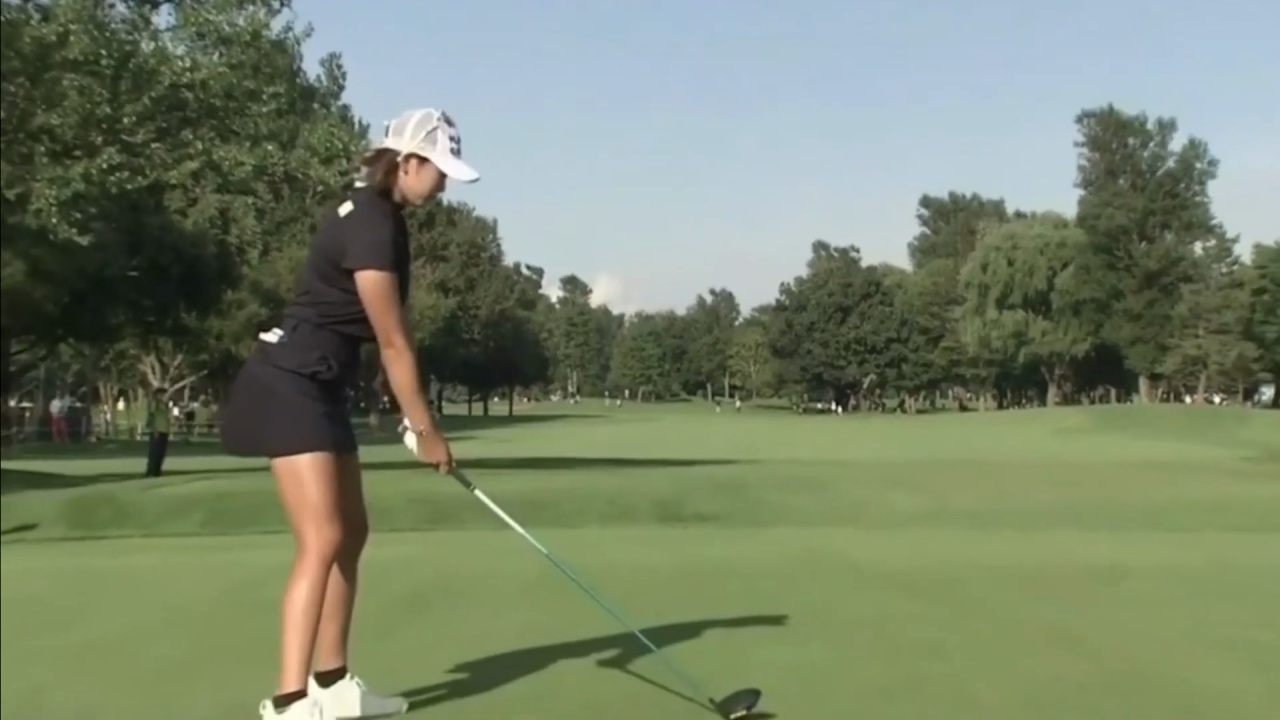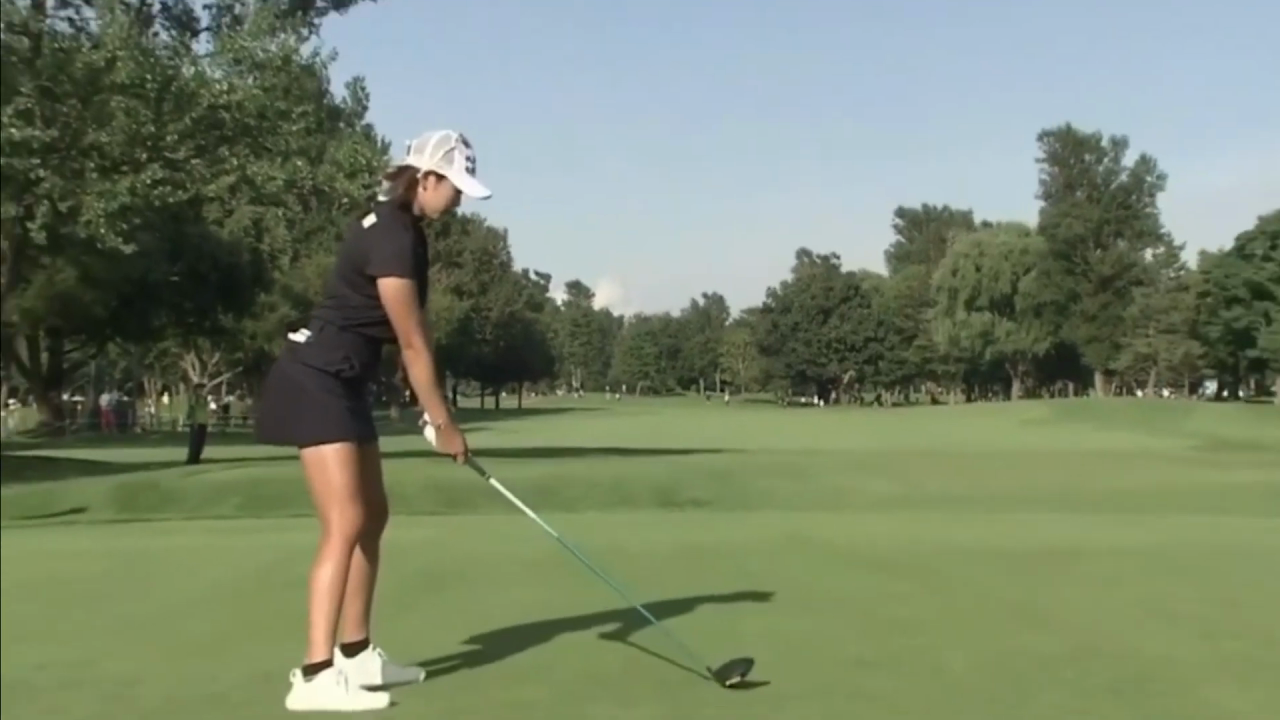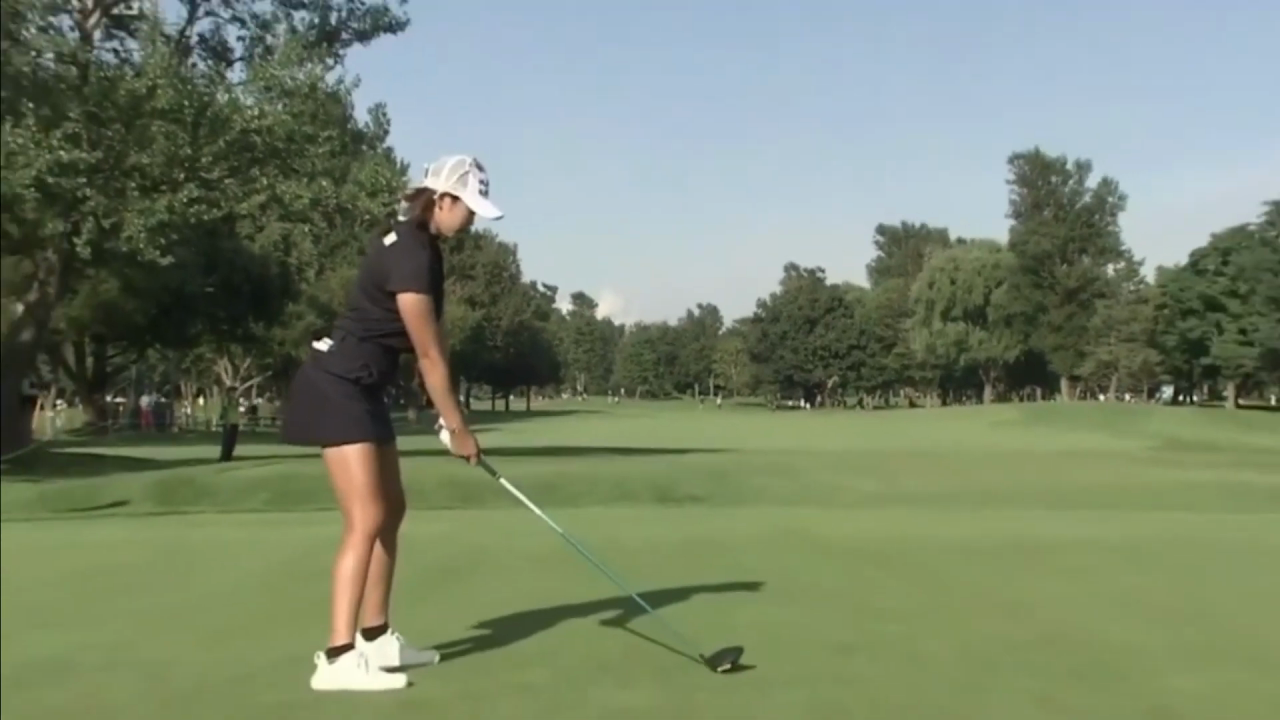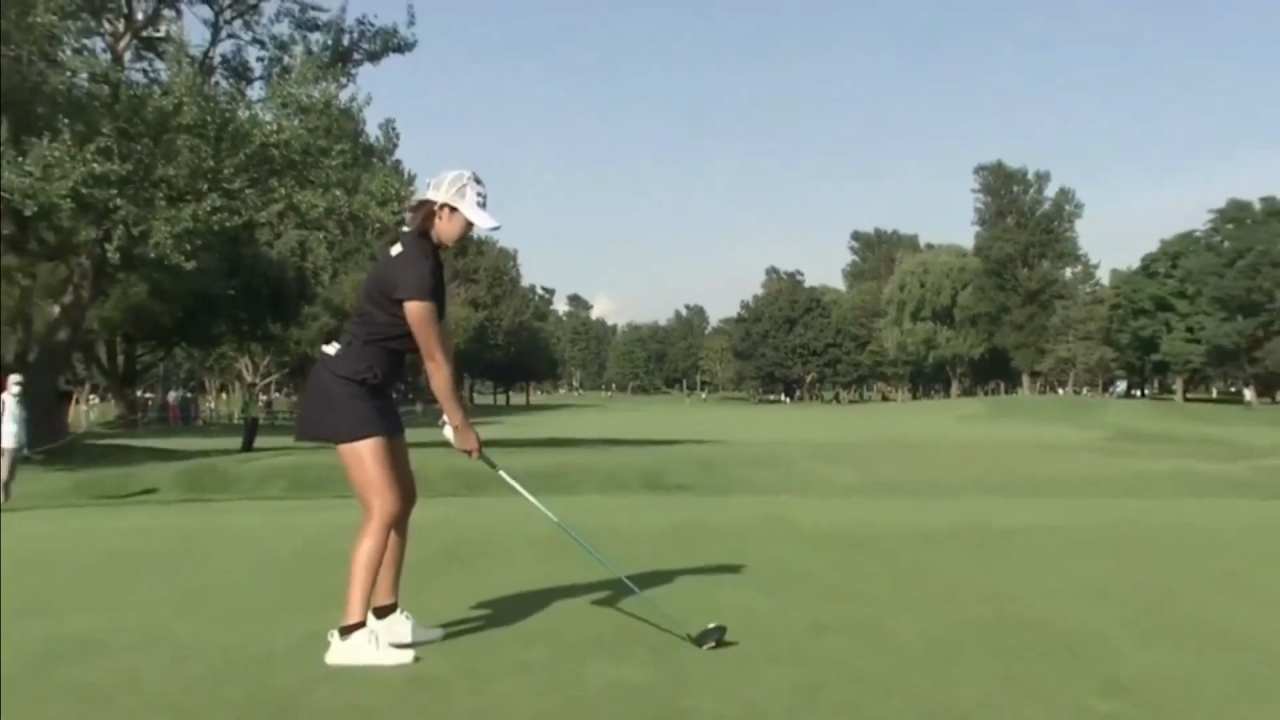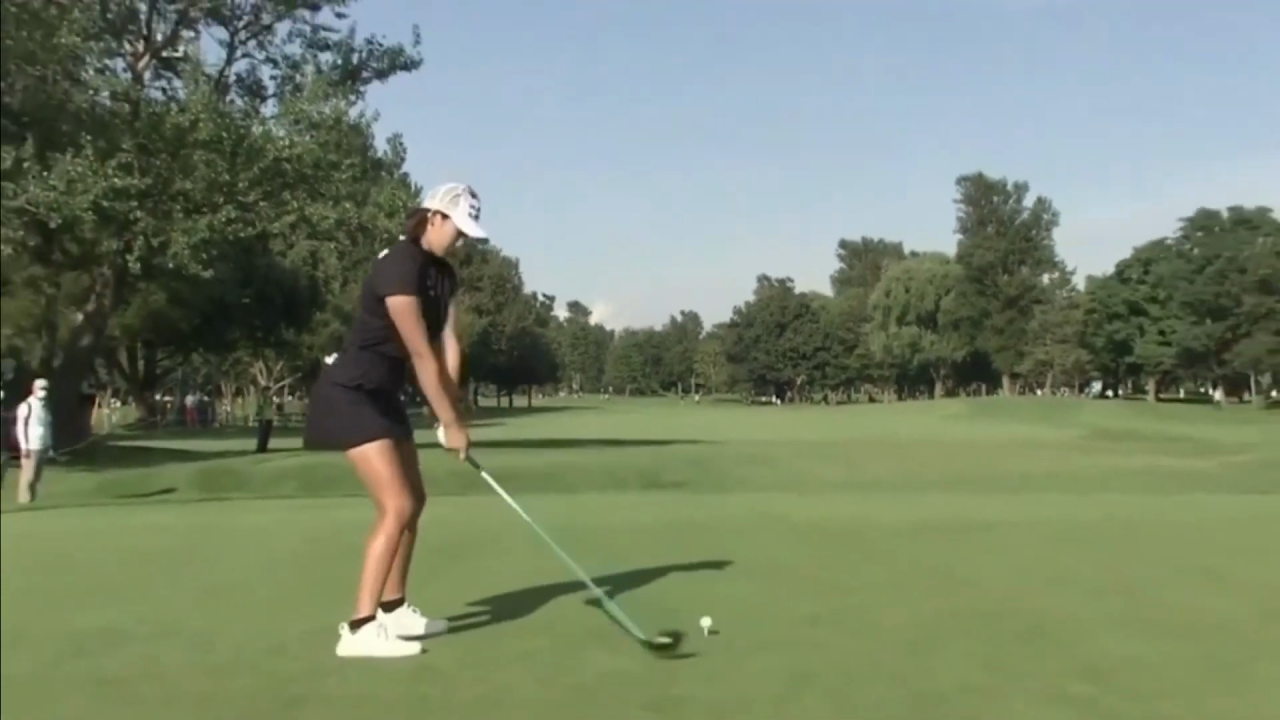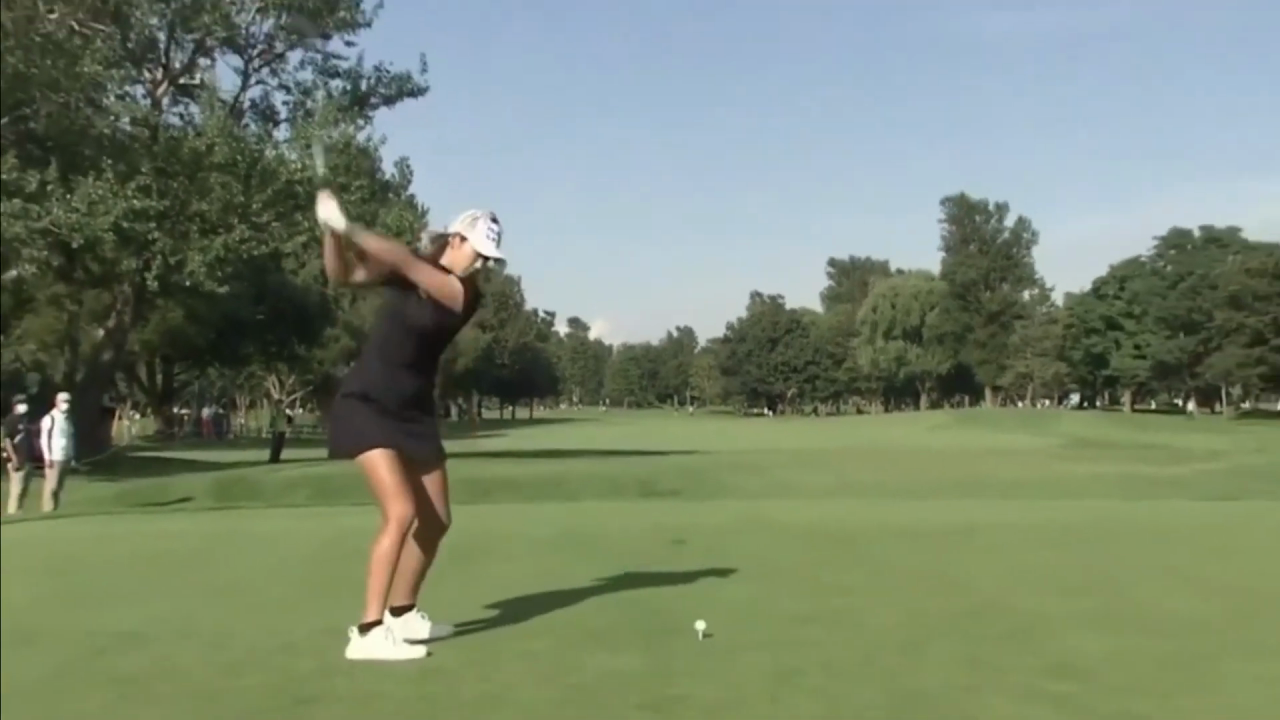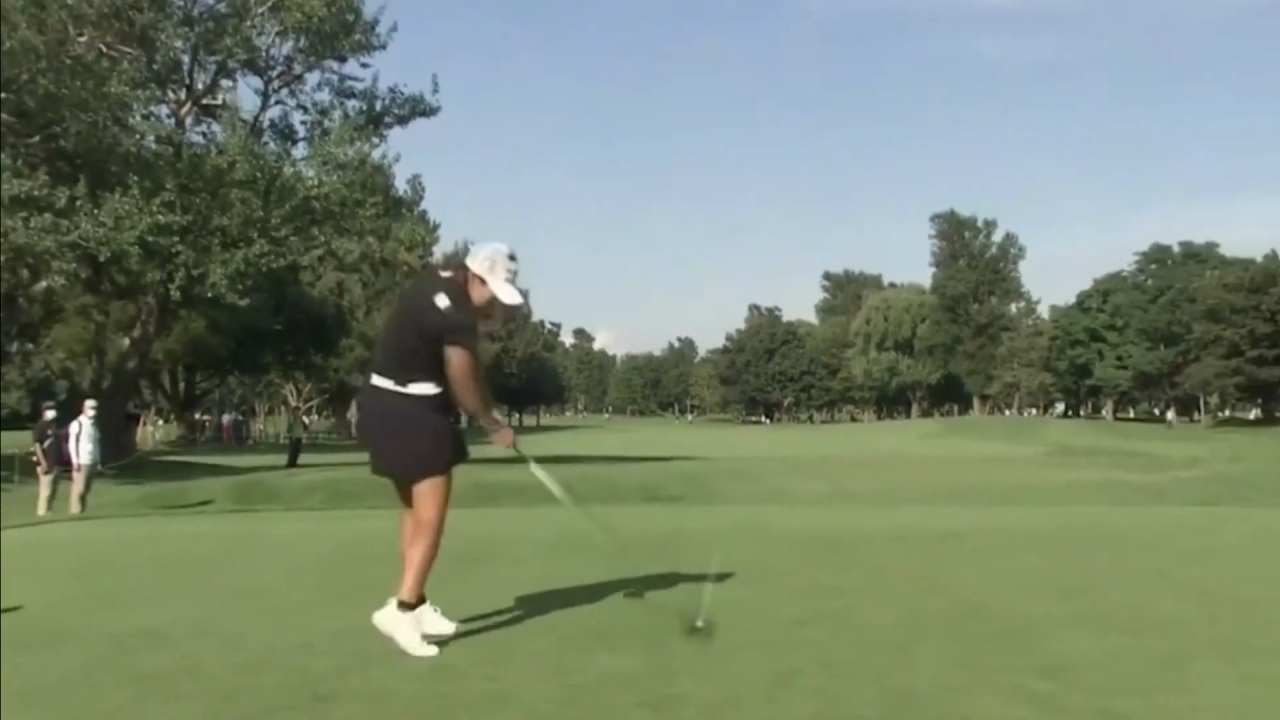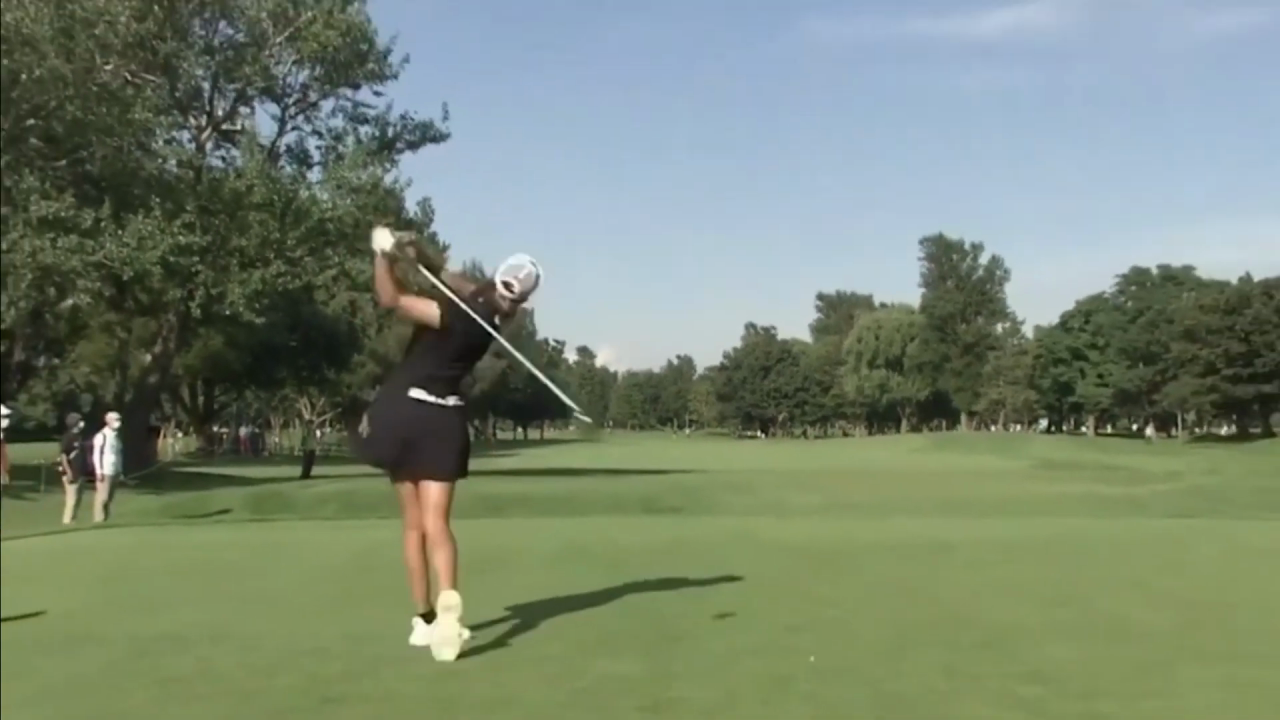
dt=0.4s
person 1, frame 1
left shoulder: (379, 216)
right shoulder: (371, 226)
left elbow: (391, 335)
right elbow: (393, 343)
left wrist: (416, 419)
right wrist: (426, 430)
left hip: (318, 386)
right hip: (290, 386)
left knee: (350, 532)
right knee: (322, 542)
person 1, frame 2
left shoulder: (399, 227)
right shoulder: (392, 237)
left elbow: (411, 335)
right elbow: (413, 343)
left wrist: (434, 413)
right wrist: (443, 422)
left hip: (341, 383)
right hip: (316, 381)
left knee: (372, 516)
right knee: (345, 525)
left ankle: (355, 655)
right ankle: (315, 676)
person 1, frame 3
left shoulder: (419, 245)
right shoulder: (410, 254)
left elbow: (429, 345)
right elbow: (429, 353)
left wrist: (450, 417)
right wrist: (457, 427)
left hip: (361, 388)
right hip: (337, 387)
left knee: (390, 510)
right knee: (366, 519)
left ankle: (374, 638)
right ankle: (337, 658)
person 1, frame 4
left shoulder: (423, 255)
right shoulder: (414, 265)
left elbow: (440, 344)
right elbow: (434, 357)
left wrist: (455, 412)
right wrist: (461, 424)
left hip: (370, 388)
right hip: (346, 388)
left knee: (403, 499)
right knee: (384, 508)
left ankle: (386, 617)
right ankle: (351, 634)
person 1, frame 5
left shoulder: (445, 276)
right shoulder: (396, 263)
left elbow: (448, 345)
right elbow: (421, 352)
left wrist: (451, 411)
right wrist: (450, 422)
left hip: (385, 396)
right hip: (349, 392)
left knee: (411, 500)
right knee: (396, 505)
left ankle: (392, 609)
person 1, frame 6
left shoulder: (467, 294)
right shoulder: (408, 267)
left elbow: (407, 262)
right elbow: (341, 272)
left wrist: (350, 227)
left hip: (415, 414)
right hip: (365, 405)
left knee: (436, 520)
right knee: (402, 514)
left ankle: (401, 613)
person 1, frame 7
left shoulder: (442, 278)
right shoulder: (454, 315)
right elbow: (464, 387)
right wrist: (495, 426)
left hip: (380, 404)
right hip: (419, 412)
left knee: (413, 512)
right knee: (429, 520)
person 1, frame 8
left shoulder: (464, 317)
right shoulder: (491, 316)
left elbow: (390, 300)
right elbow: (442, 274)
right wrist: (409, 249)
left hip: (400, 411)
right hip: (441, 420)
left knee: (414, 523)
right knee: (436, 523)
left ankle: (425, 618)
right ankle: (447, 600)
